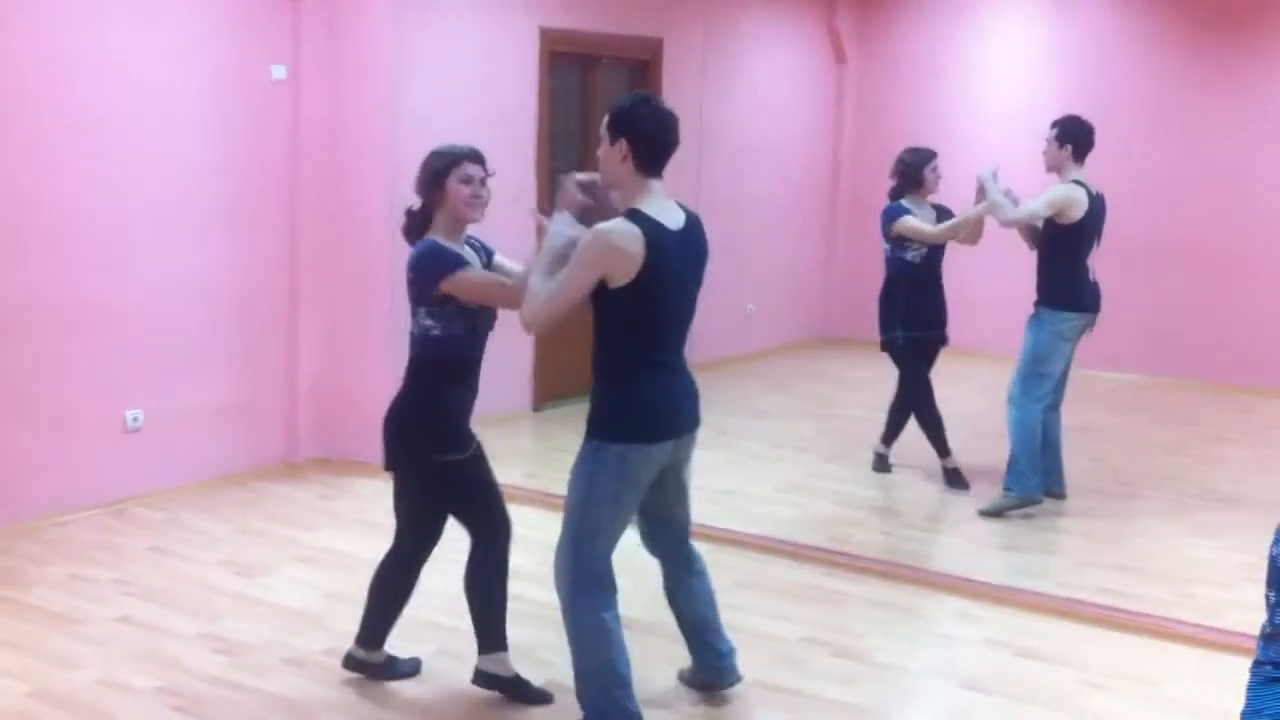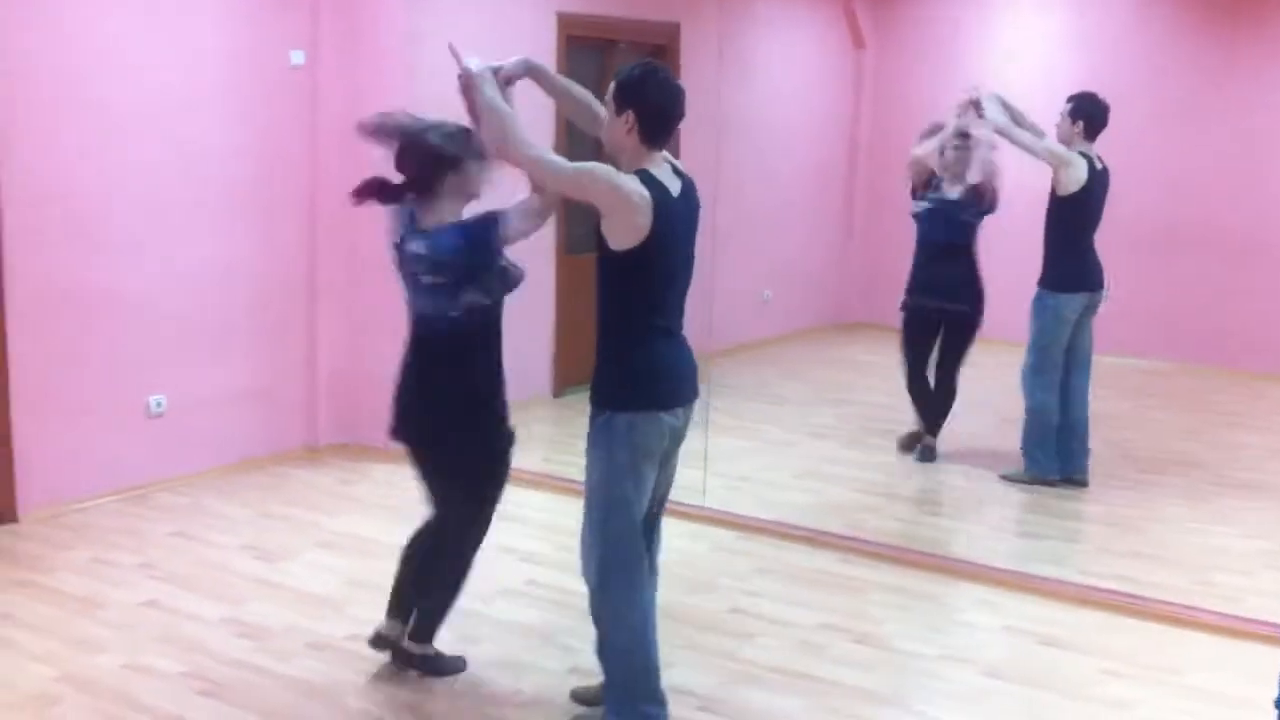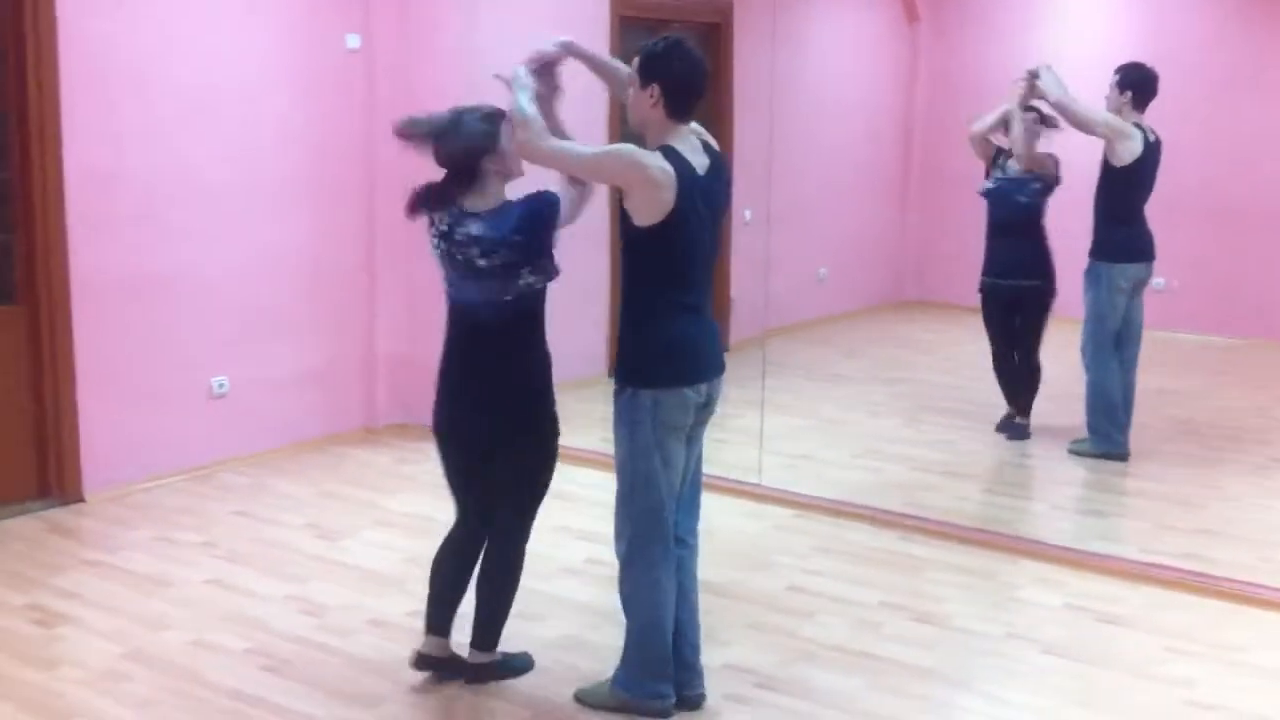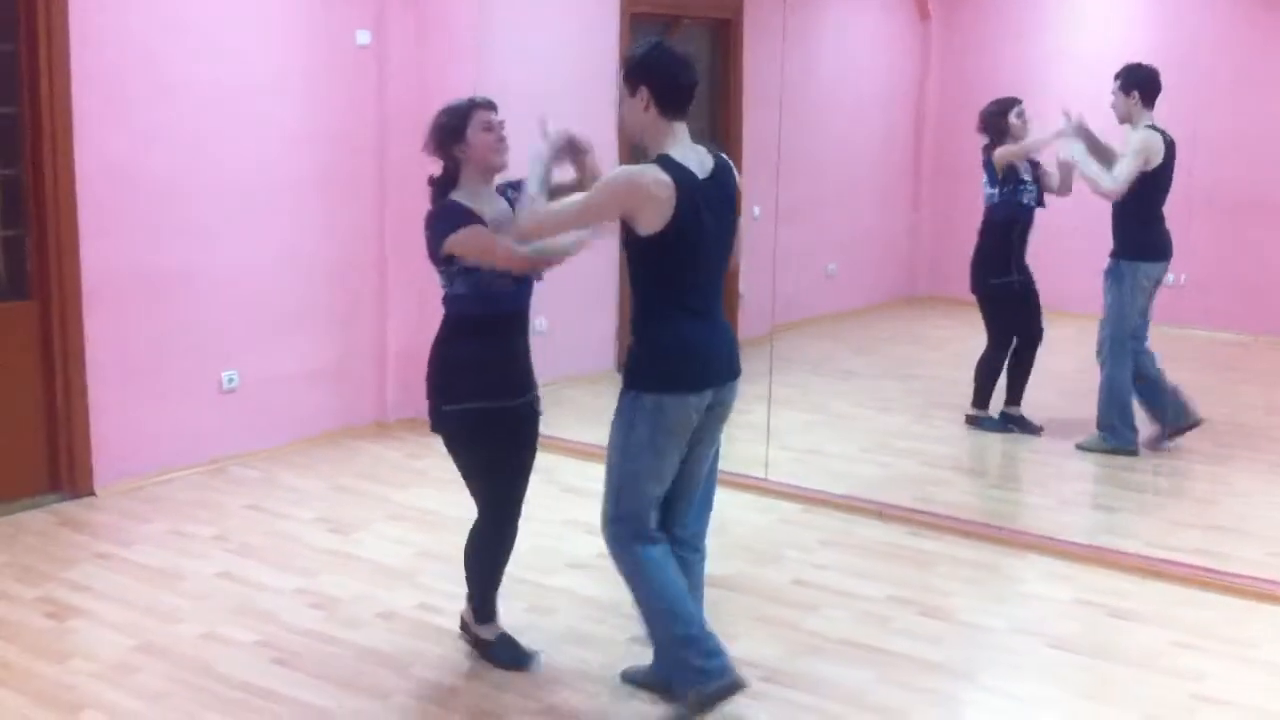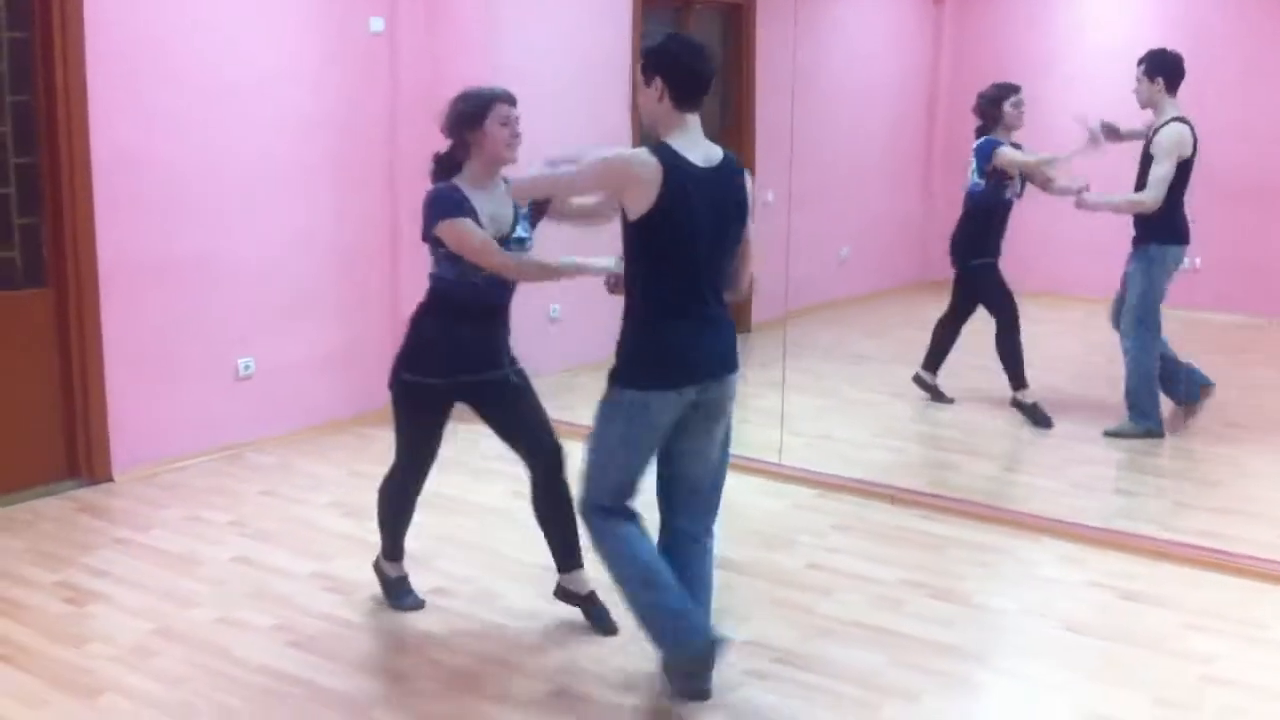
dt=0.5s
person 1, frame 1
left shoulder: (613, 238)
right shoulder: (691, 228)
left elbow: (534, 317)
left wrist: (556, 235)
right wrist: (593, 216)
left hip: (626, 425)
right hip: (677, 413)
left knee: (582, 572)
right knee: (673, 544)
right ankle: (714, 663)
person 1, frame 2
left shoulder: (621, 192)
right shoulder: (678, 182)
left elbow: (514, 149)
right elbow: (604, 127)
left wrist: (481, 81)
right wrist: (538, 73)
left hip: (632, 397)
right hip: (674, 387)
left knee: (613, 556)
right knee: (632, 543)
person 1, frame 3
left shoulder: (643, 168)
right shoulder: (708, 154)
left elbow: (533, 145)
right elbow: (649, 100)
left wrist: (521, 85)
right wrist: (579, 54)
left hip: (655, 373)
right hip: (701, 365)
left knee: (644, 532)
right knee: (676, 526)
person 1, frame 4
left shoulder: (638, 183)
right shoulder: (725, 172)
left elbow: (531, 225)
left hip: (664, 378)
right hip: (719, 370)
left knee: (632, 529)
right knee: (683, 529)
right ankle: (676, 664)
person 1, frame 5
left shoulder: (633, 168)
right shoulder: (737, 176)
left elbow: (533, 186)
left wrist: (567, 170)
left hip: (652, 373)
right hip: (717, 368)
left knee: (604, 507)
right knee: (692, 522)
left ankle: (685, 635)
right ankle: (685, 657)
person 2, frame 1
left shoulder: (475, 251)
right shoulder: (431, 258)
left elbow: (527, 280)
right elbow: (512, 295)
left hip: (441, 423)
right hip: (428, 426)
person 2, frame 2
left shoulder: (413, 225)
right shoulder: (475, 234)
right elbow: (544, 202)
left hip: (422, 404)
right hip: (474, 411)
left knee: (451, 519)
right knee: (466, 525)
left ankle: (399, 626)
right ankle: (411, 635)
person 2, frame 3
left shoulder: (446, 214)
right shoulder: (536, 215)
left elbow: (437, 144)
right elbow: (580, 184)
left wrist: (534, 102)
right wrist: (547, 108)
left hip: (460, 397)
right hip: (523, 399)
left knee: (472, 524)
right knee: (510, 528)
left ankle: (438, 644)
right ankle: (483, 654)
person 2, frame 4
left shoulder: (513, 198)
right shoulder: (447, 215)
left elbow: (585, 187)
right elbow: (522, 259)
left wrist: (580, 164)
right wrist: (587, 228)
left hip: (513, 371)
right hip: (462, 379)
left knee: (508, 506)
right knee: (497, 507)
left ankle: (478, 618)
right ankle: (483, 621)
person 2, frame 5
left shoulder: (522, 195)
right shoulder: (444, 202)
left elbow: (589, 213)
right elbow: (506, 264)
right wrist: (590, 268)
left hip: (492, 355)
right hip: (433, 356)
left knee: (547, 459)
right knee: (412, 468)
left ankle: (573, 579)
right ankle: (390, 565)
person 3, frame 1
left shoulder: (1065, 194)
right shoulder: (1091, 196)
left elbow: (1007, 218)
right elbow: (1040, 241)
left wrist: (989, 183)
right wrist: (1014, 203)
left hip: (1060, 308)
right hip: (1077, 305)
left knee: (1027, 395)
right knee: (1045, 396)
left ankle: (1023, 486)
right ankle: (1049, 478)
person 3, frame 2
left shoulder: (1067, 160)
right shoulder: (1097, 167)
left elbow: (1003, 127)
right elbow: (1038, 137)
left wrist: (986, 102)
right wrist: (1006, 105)
left hip: (1062, 285)
right hip: (1087, 283)
left knee: (1040, 377)
right knee: (1073, 379)
left ankle: (1040, 465)
right ankle: (1072, 464)
person 3, frame 3
left shoulder: (1121, 131)
right shoulder: (1148, 138)
left elbow: (1065, 100)
right elbow: (1084, 122)
left wrist: (1046, 75)
right wrist: (1044, 94)
left hip: (1114, 256)
right hip: (1137, 255)
left knee: (1100, 348)
right knee: (1123, 350)
left ankle: (1108, 438)
right ankle: (1112, 434)
person 3, frame 4
left shoulder: (1143, 139)
right shoulder: (1156, 139)
left elbow: (1109, 186)
right elbow: (1116, 164)
left wrist: (1079, 158)
right wrist: (1086, 135)
left hip: (1135, 257)
right hip: (1146, 254)
left knee: (1113, 345)
right knee: (1129, 341)
left ankle: (1116, 434)
right ankle: (1173, 412)
person 3, frame 5
left shoulder: (1173, 133)
right shoulder: (1163, 126)
left elbow: (1150, 200)
right elbow: (1121, 135)
left wrist: (1097, 202)
right wrist: (1102, 128)
left hip: (1160, 243)
right hip: (1157, 241)
left knee: (1137, 330)
right knee: (1135, 323)
left ankle: (1144, 419)
right ankle: (1189, 386)
person 4, frame 1
left shoulder: (939, 212)
right shoulder: (894, 212)
left elbow: (969, 238)
right elbow: (931, 234)
left wrist: (979, 207)
right wrist: (977, 212)
left hip: (931, 310)
right hip: (899, 313)
left knee: (912, 385)
right knee: (918, 386)
left ankle: (884, 447)
right ankle: (947, 460)
person 4, frame 2
left shoulder: (977, 193)
right shoulder: (924, 184)
left elbow: (989, 178)
right elbow: (918, 155)
left wrist: (975, 127)
right wrist: (955, 124)
left hip: (964, 294)
right hip: (926, 291)
left knee: (946, 370)
right knee: (915, 365)
left ankle: (928, 435)
right ankle: (925, 431)
person 4, frame 3
left shoulder: (1046, 163)
right shoulder: (998, 160)
left elbow: (1025, 153)
right elbow: (976, 134)
left wrist: (1018, 104)
right wrist: (1013, 103)
left hip: (1034, 272)
right hip: (998, 268)
left knee: (1025, 351)
right knee: (1002, 349)
left ankle: (1023, 416)
right ankle: (1014, 409)
person 4, frame 4
left shoulder: (1030, 164)
right shoulder: (997, 157)
left elbow: (1062, 187)
right elbow: (1023, 148)
left wrist: (1068, 157)
right wrist: (1063, 130)
left hip: (1015, 266)
right hip: (991, 267)
left knee: (1031, 336)
right knee: (1001, 340)
left ankle: (1011, 410)
right ankle: (978, 410)
person 4, frame 5
left shoulder: (1014, 151)
right shoulder: (987, 147)
left elbow: (1046, 183)
right elbow: (1029, 165)
left wrist: (1075, 189)
right wrist: (1079, 148)
left hip: (984, 248)
right hip: (972, 248)
left knee: (959, 311)
right knee: (1007, 315)
left ankle: (927, 373)
right ankle: (1022, 394)
